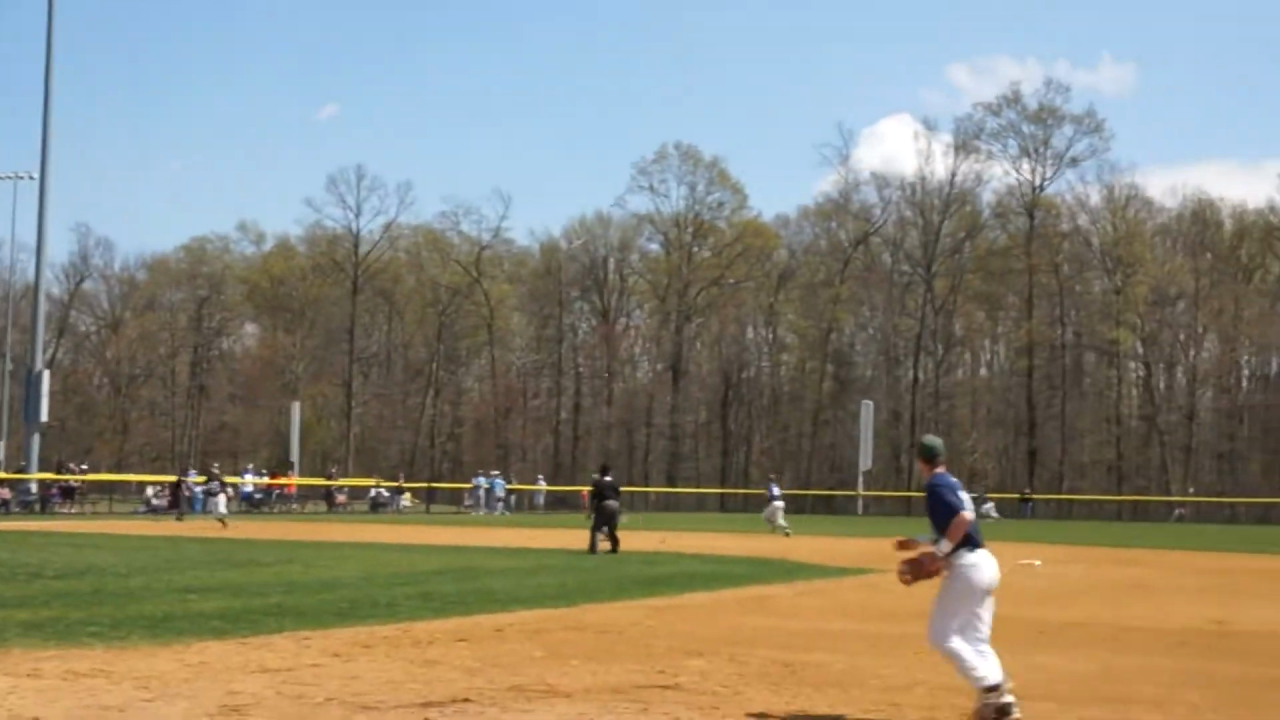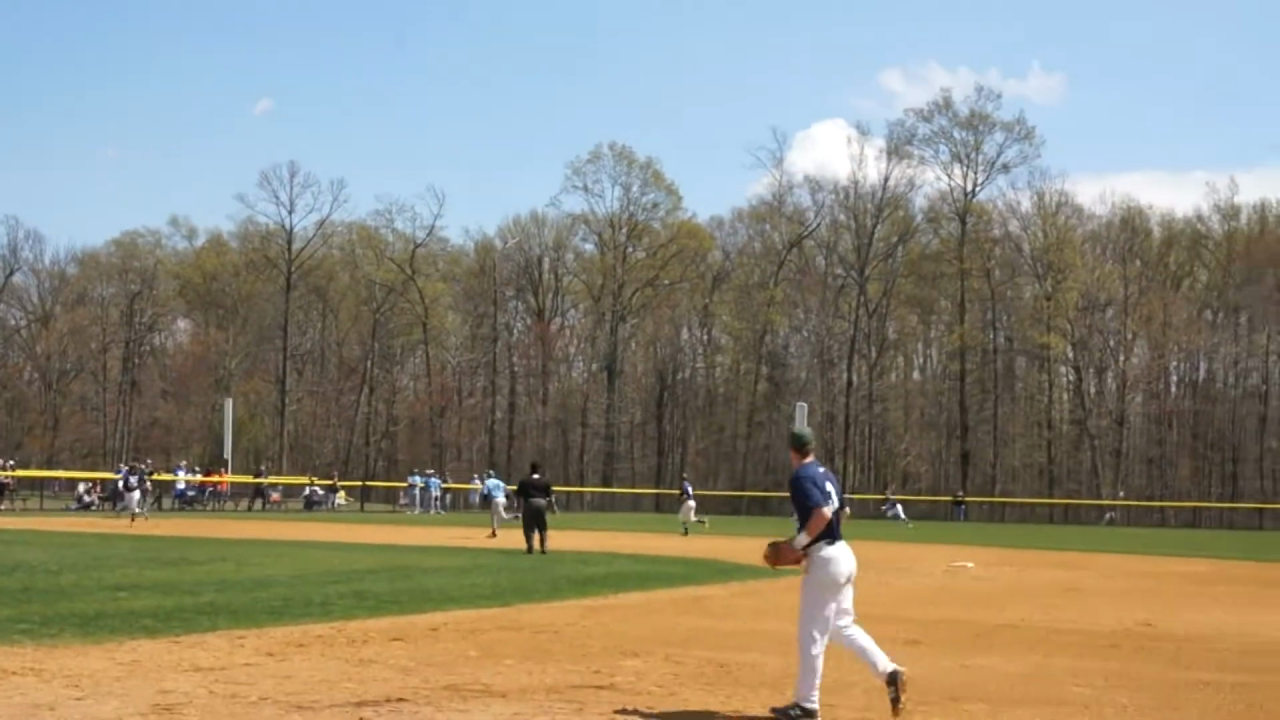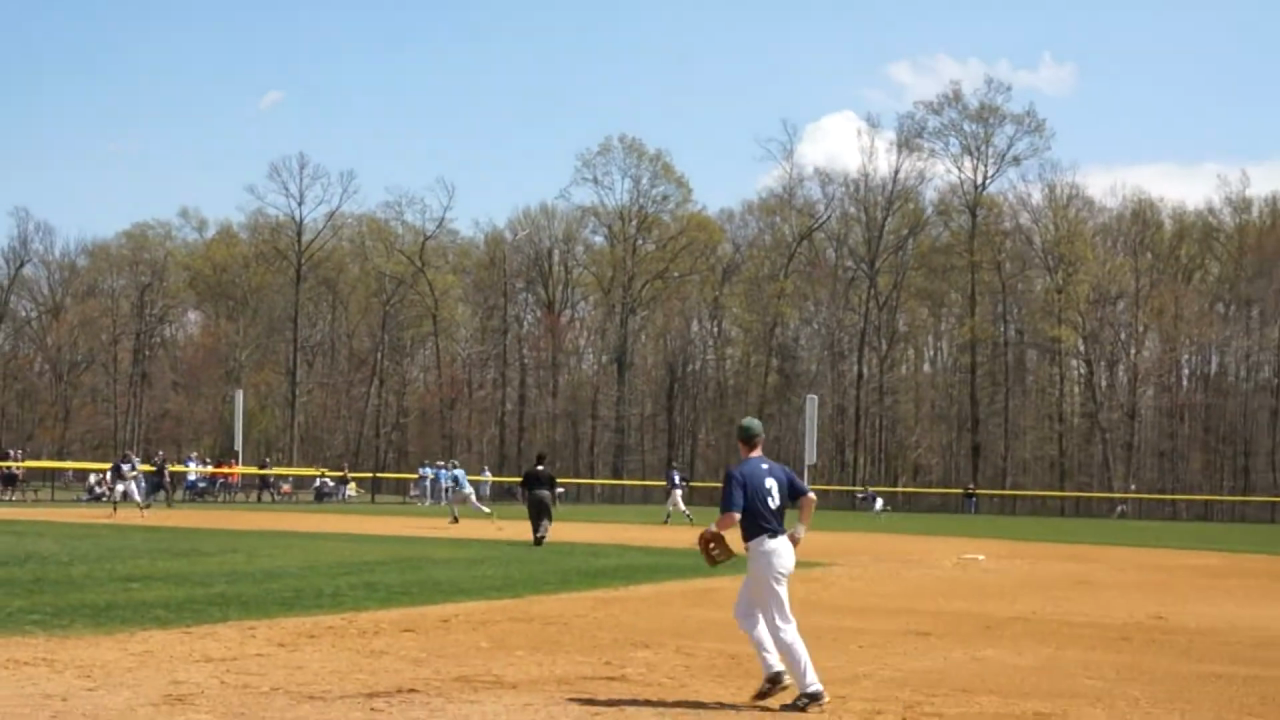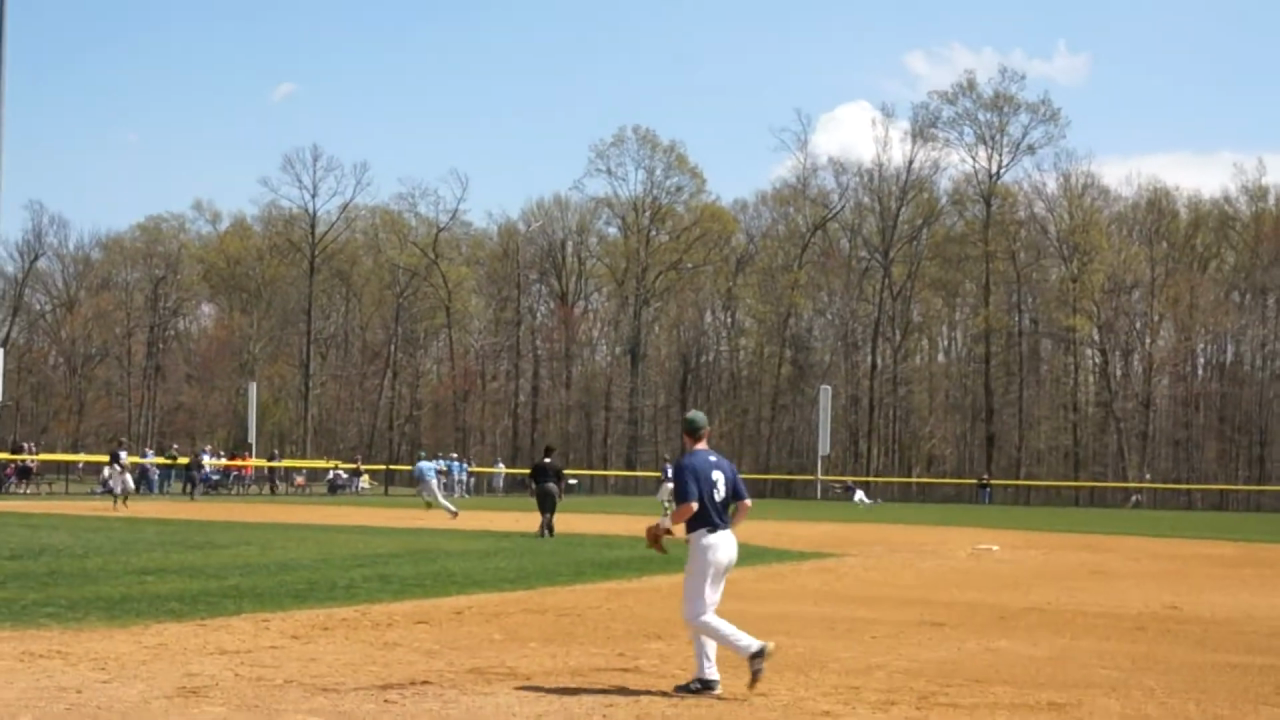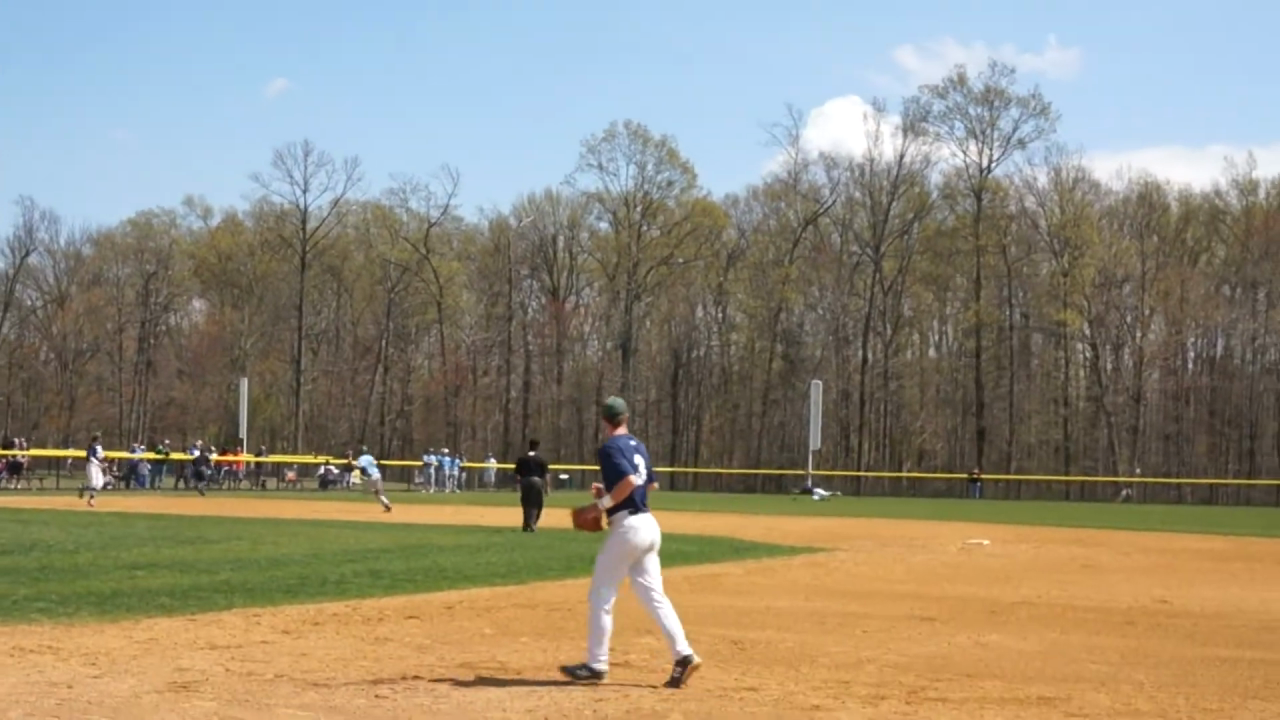
dt=0.2s
person 1, frame 1
left shoulder: (936, 486)
right shoulder: (953, 483)
left elbow: (964, 517)
left wrist: (939, 550)
right wrist: (922, 545)
left hip: (966, 566)
right hip: (983, 563)
left knee: (942, 636)
right knee: (976, 638)
left ankle: (993, 685)
person 1, frame 2
left shoulder: (800, 477)
right shoulder: (825, 474)
left elbow: (823, 513)
left wrist: (800, 541)
left hip: (824, 560)
right hip: (843, 557)
left knee: (810, 634)
right knee: (843, 627)
right ankle: (889, 673)
person 1, frame 3
left shoulder: (737, 472)
right shoulder: (779, 469)
left elbow: (732, 516)
right elbow: (809, 498)
left wrist: (714, 529)
right wrist: (800, 529)
left hip: (765, 553)
right hip: (782, 548)
left knee: (780, 625)
right knee: (745, 612)
left ankle: (811, 689)
right ankle: (775, 671)
person 1, frame 4
left shoulder: (687, 463)
right shoulder: (724, 463)
left elbow: (689, 505)
right elbow: (745, 504)
left wrist: (666, 522)
left hip: (706, 545)
right hip: (727, 542)
left knee: (696, 615)
right knee: (701, 611)
left ankle: (753, 648)
right ankle: (706, 678)
person 1, frame 5
left shoulder: (610, 446)
right shoulder: (638, 446)
left elbow: (630, 480)
left wrist: (604, 502)
left hip: (626, 527)
right hip: (647, 525)
left knee: (600, 596)
right knee: (653, 595)
left ankle: (595, 665)
right ankle: (683, 655)
